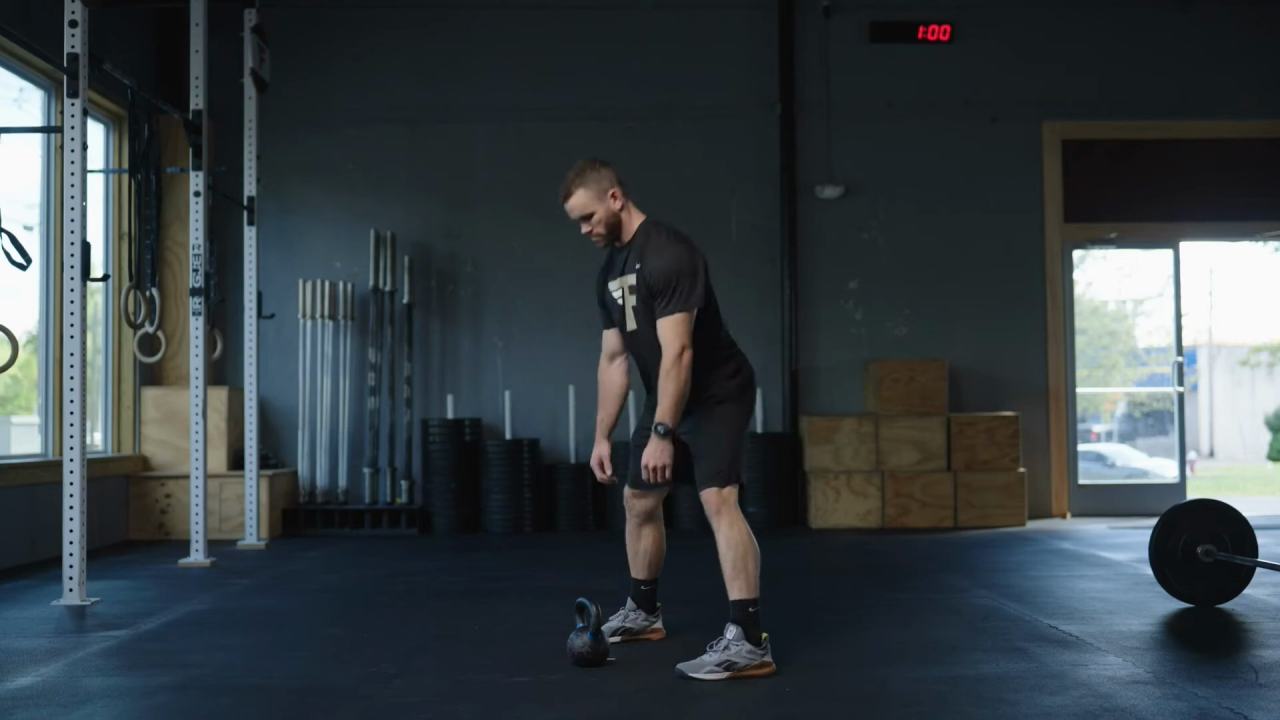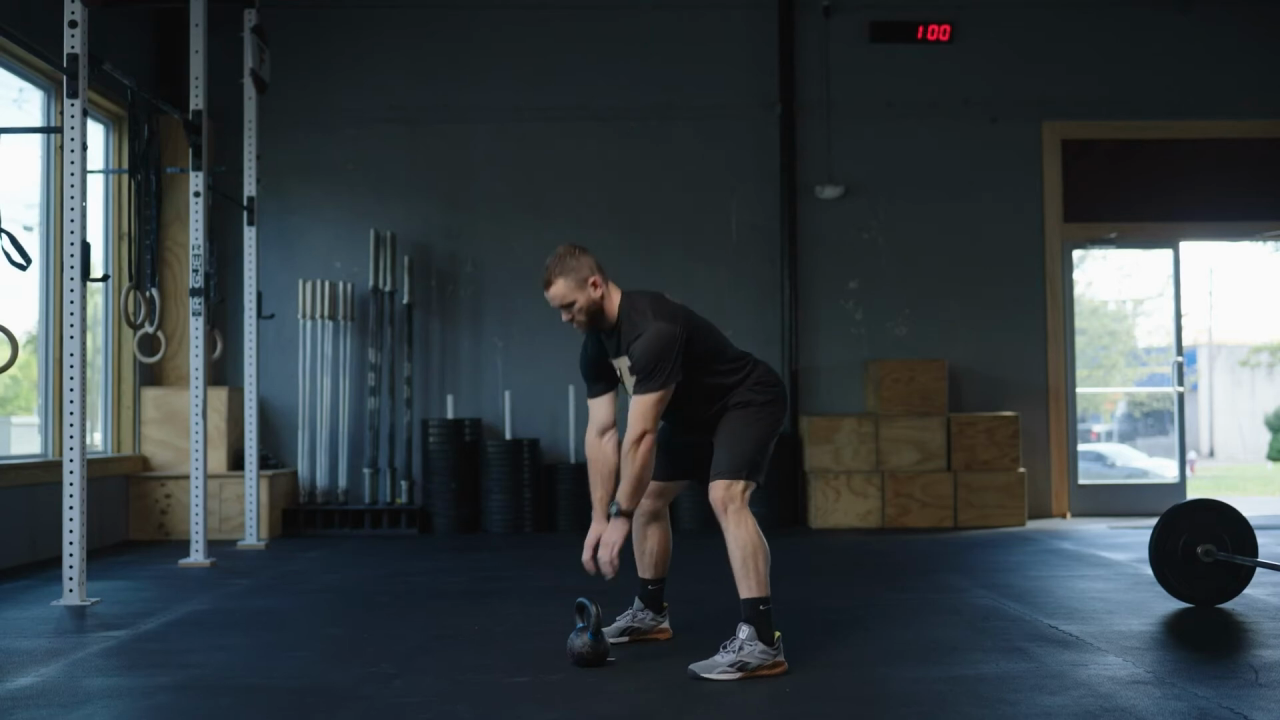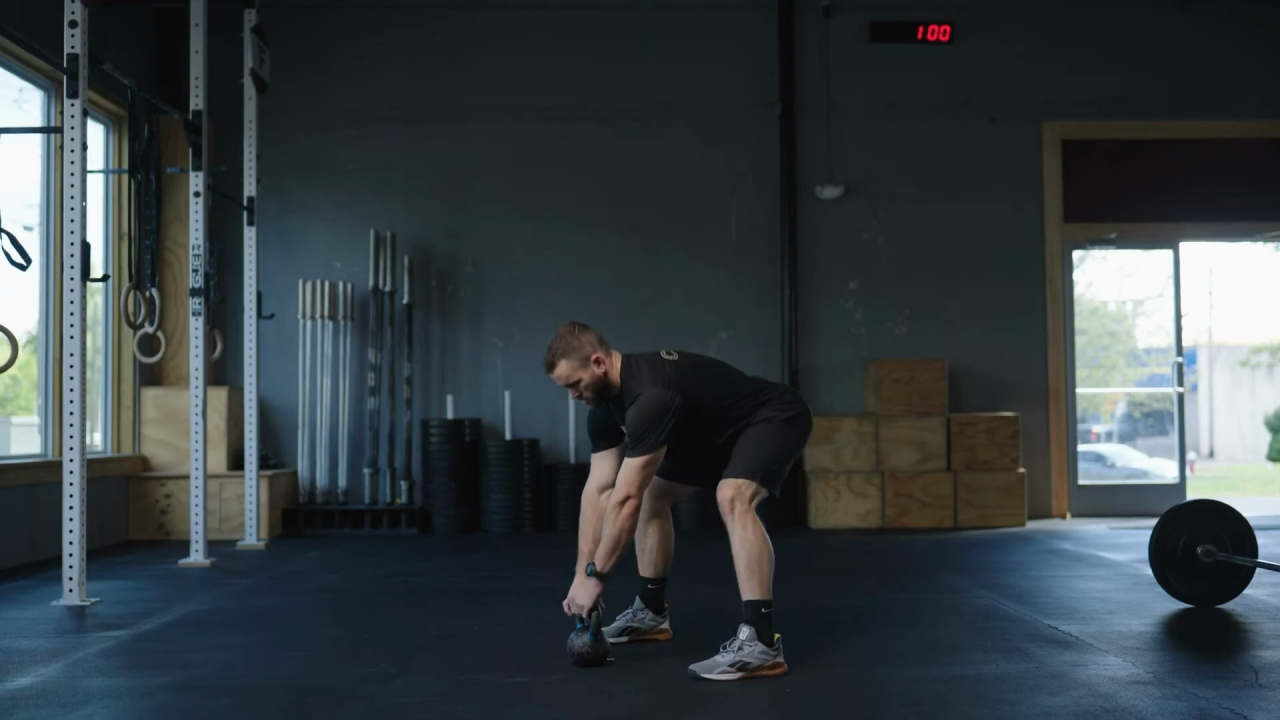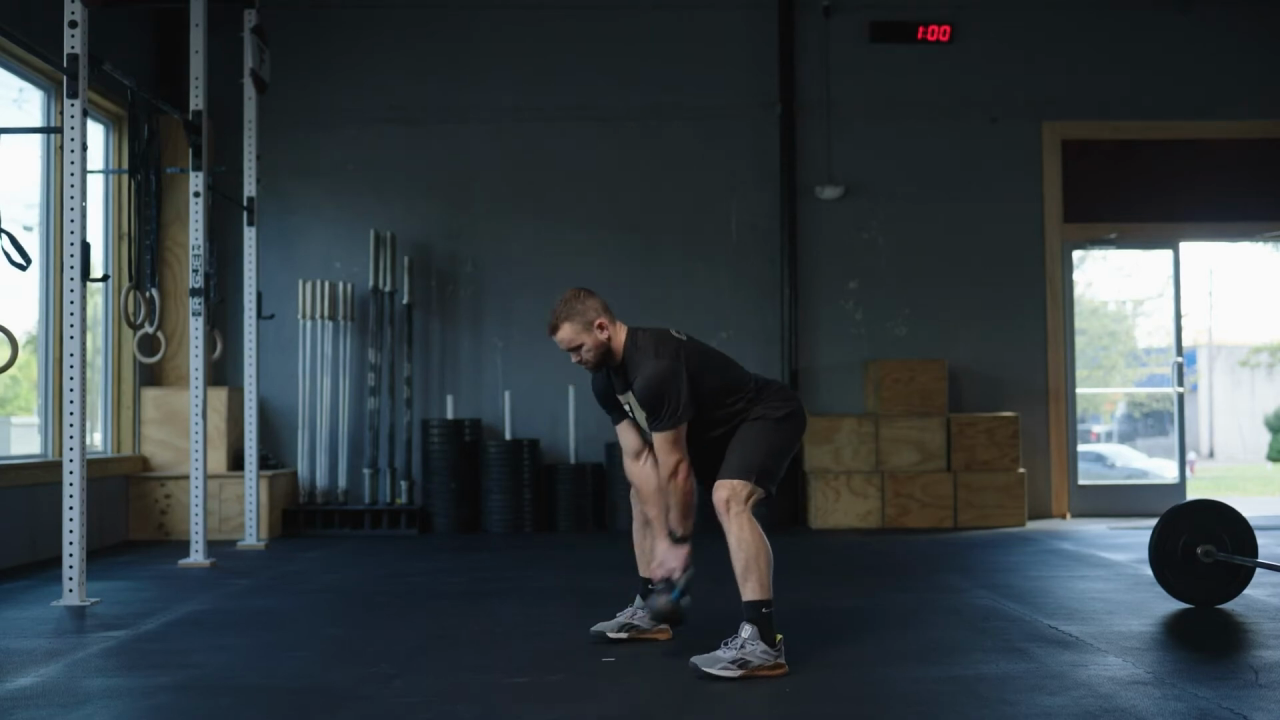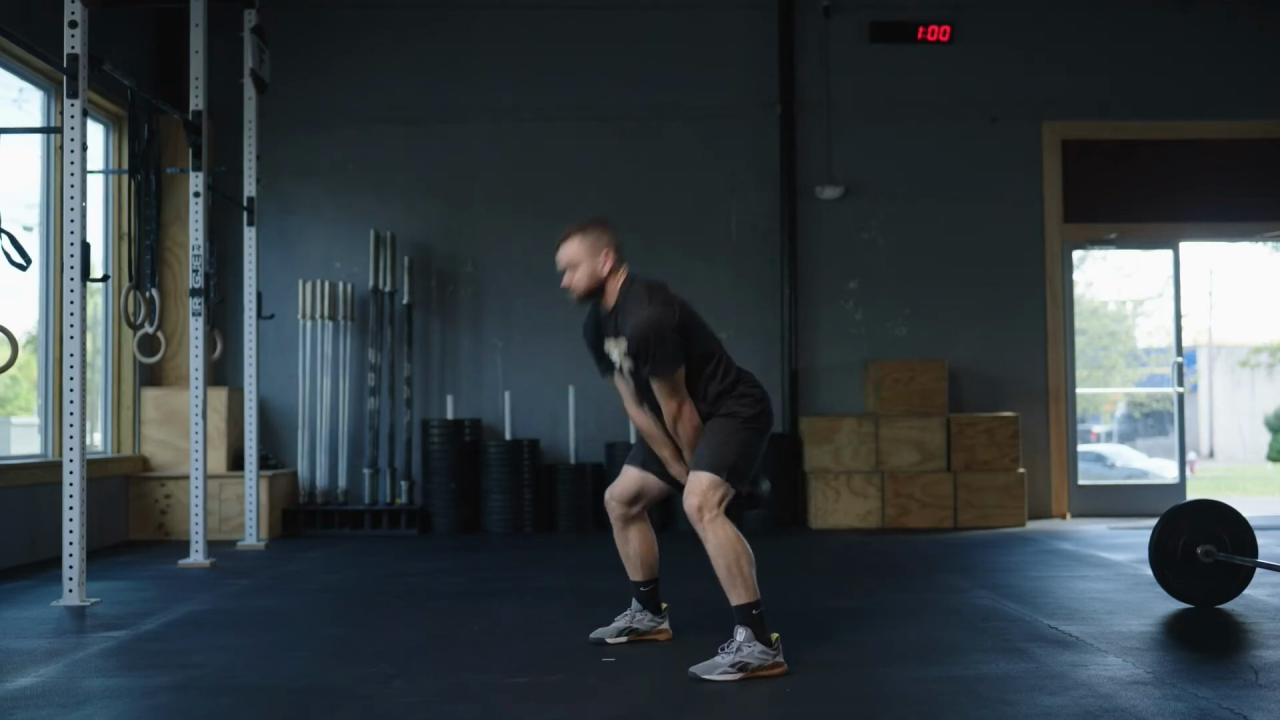
dt=0.5s
person 1, frame 1
left shoulder: (668, 254)
right shoulder: (610, 269)
left elbow: (677, 352)
right elbow: (613, 359)
left wrist: (661, 434)
right wrist: (602, 436)
left hip: (718, 393)
right hip: (670, 397)
left knee: (718, 501)
right knee: (639, 499)
left ankle: (748, 639)
right ankle: (643, 611)
person 1, frame 2
left shoulder: (653, 329)
right shoulder: (596, 345)
left elbow: (641, 434)
right elbow: (601, 433)
left wrist: (619, 517)
right wrist: (599, 519)
left hip: (748, 400)
right hip: (693, 413)
left knee: (725, 498)
right knee: (648, 498)
left ankle: (760, 640)
right ankle: (651, 611)
person 1, frame 3
left shoulder: (652, 395)
right shoulder: (604, 406)
left elbow: (625, 500)
right elbow: (599, 491)
left wrist: (594, 576)
right wrist: (581, 572)
left hip: (776, 417)
left knee: (732, 498)
right knee: (651, 496)
left ankle: (761, 643)
right ankle: (651, 611)
person 1, frame 4
left shoulder: (655, 368)
right shoulder: (606, 378)
left elbow: (674, 466)
right elbow: (638, 460)
left wrist: (679, 541)
right wrist: (662, 537)
left hip: (769, 415)
left knee: (728, 498)
right knee: (643, 494)
left ankle: (761, 642)
right ankle: (650, 611)
person 1, frame 5
left shoulder: (648, 316)
right shoulder: (597, 325)
left elbow: (678, 409)
right elbow: (636, 406)
left wrist: (697, 477)
right wrist: (681, 473)
left hip: (734, 410)
right hip: (682, 422)
left knee: (701, 506)
right knee: (620, 499)
left ankle: (759, 642)
right ankle: (649, 613)
